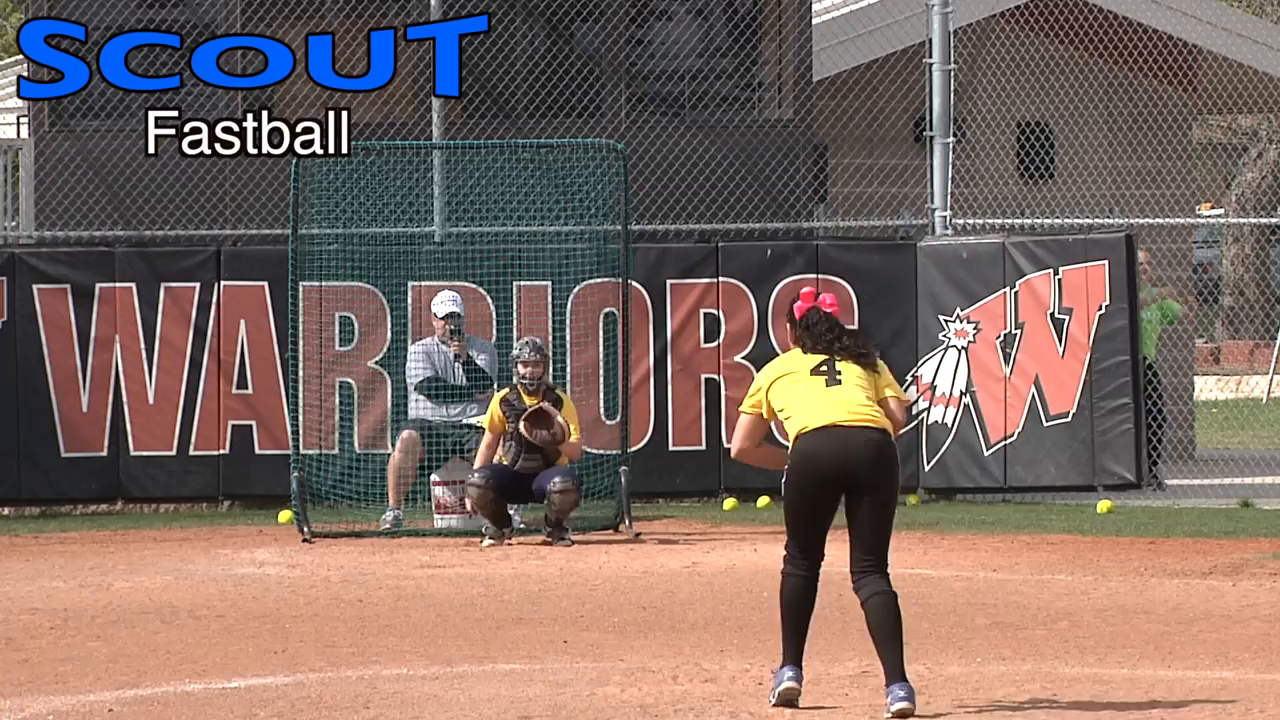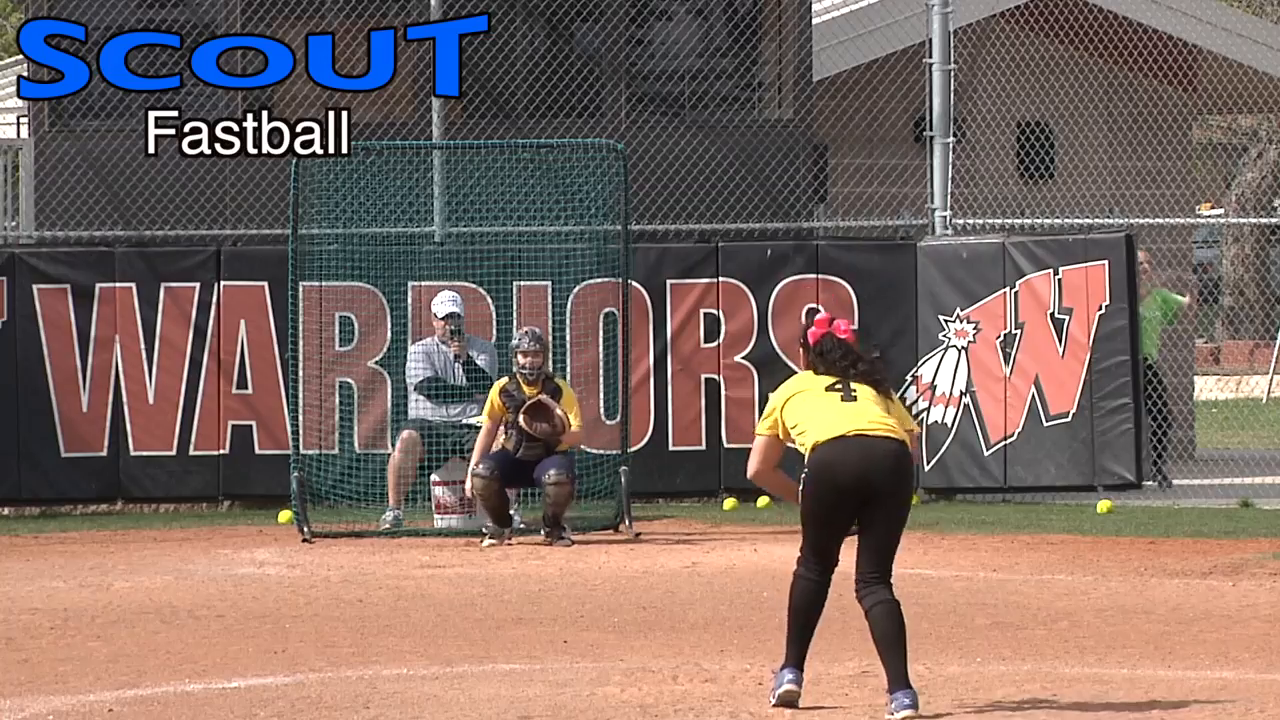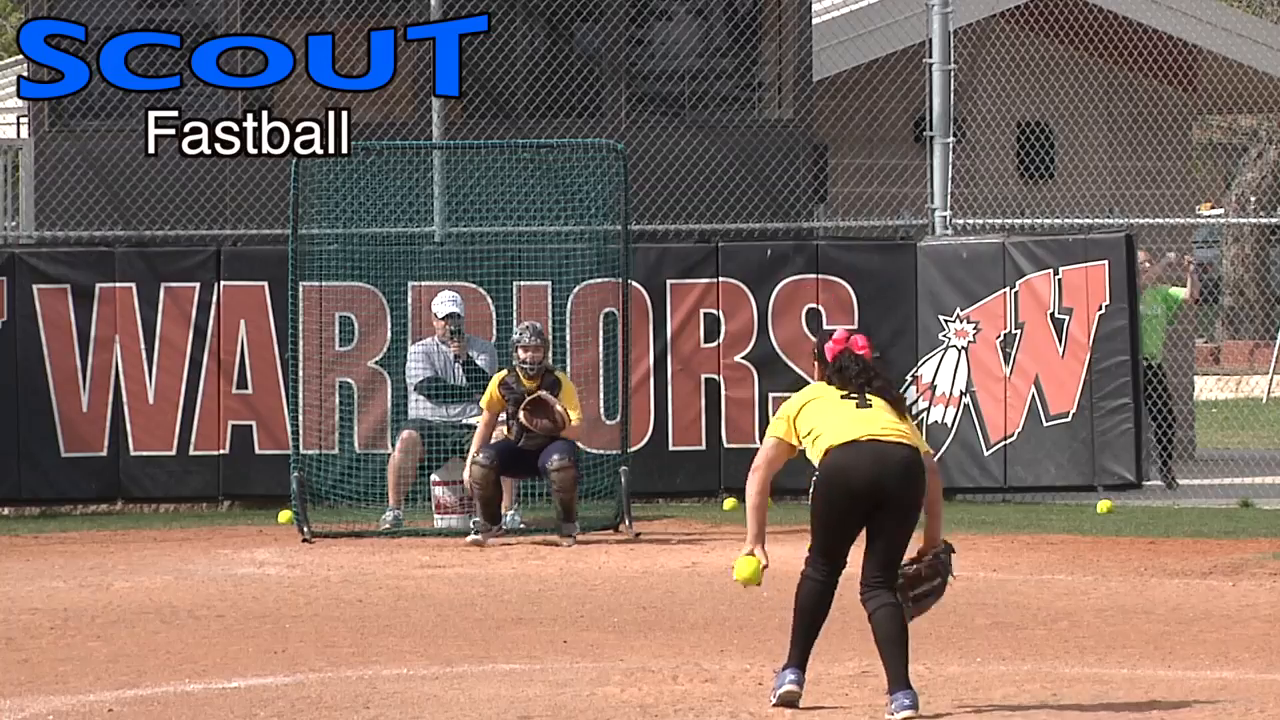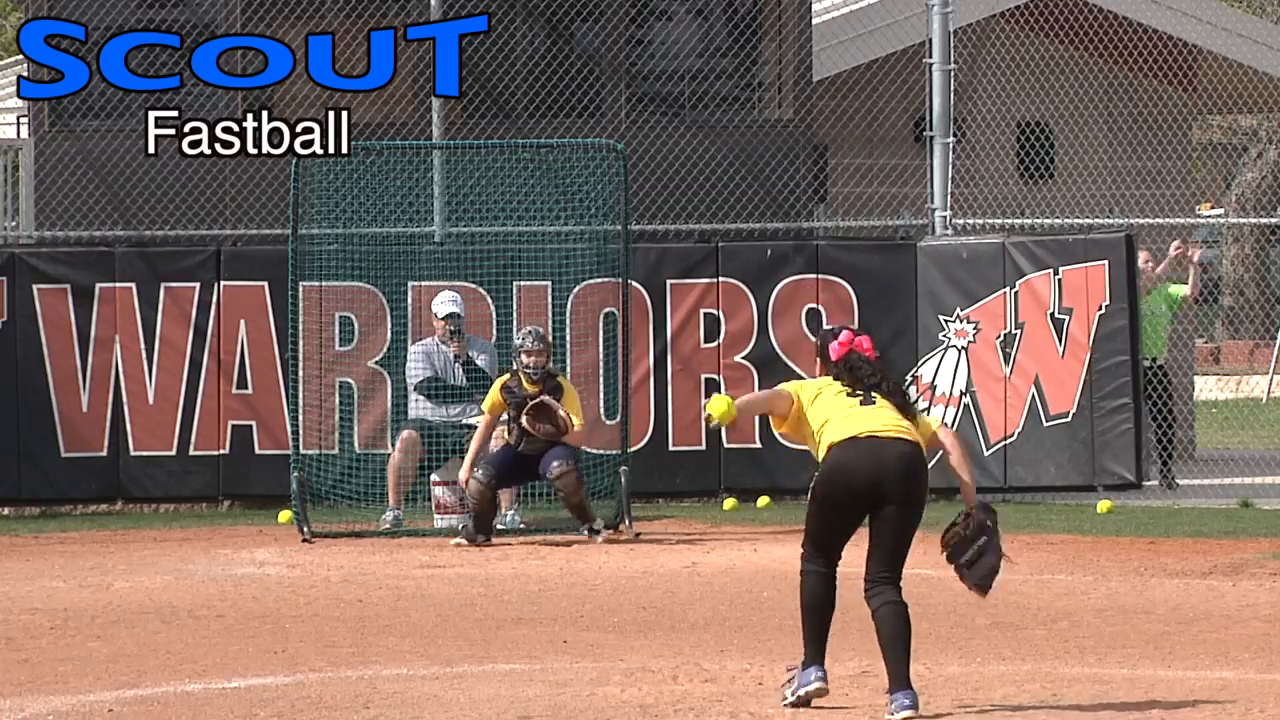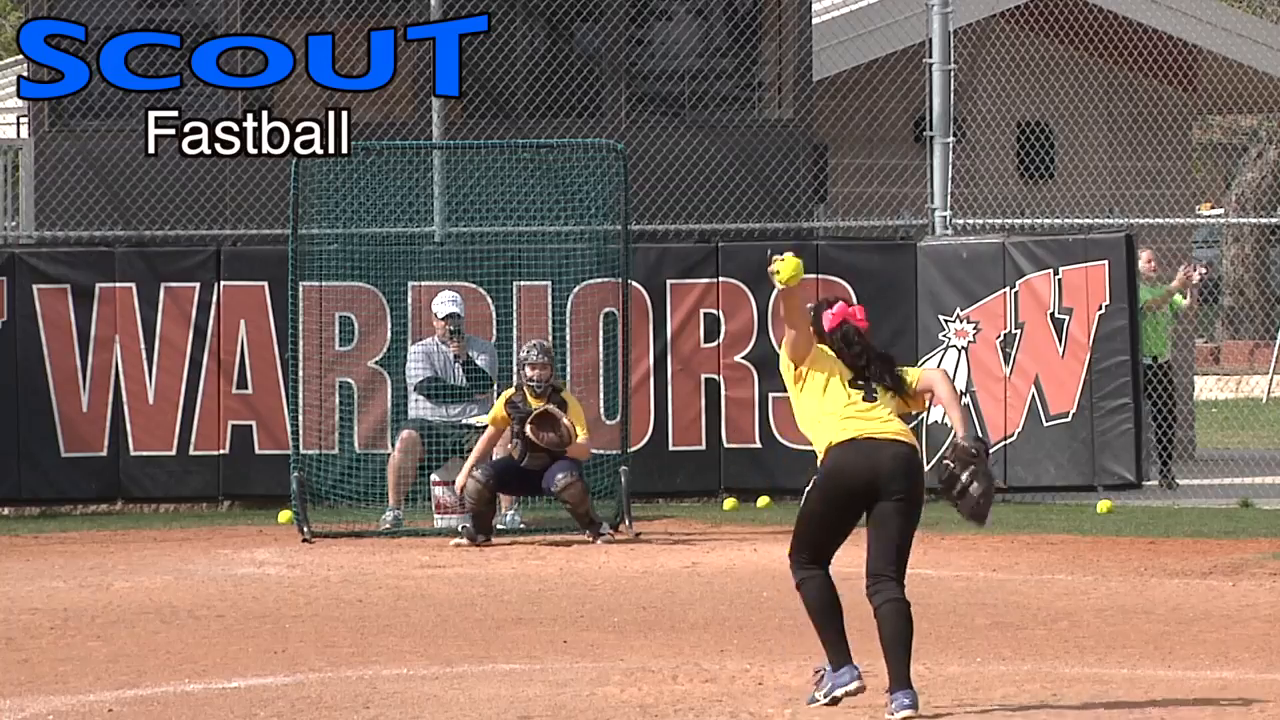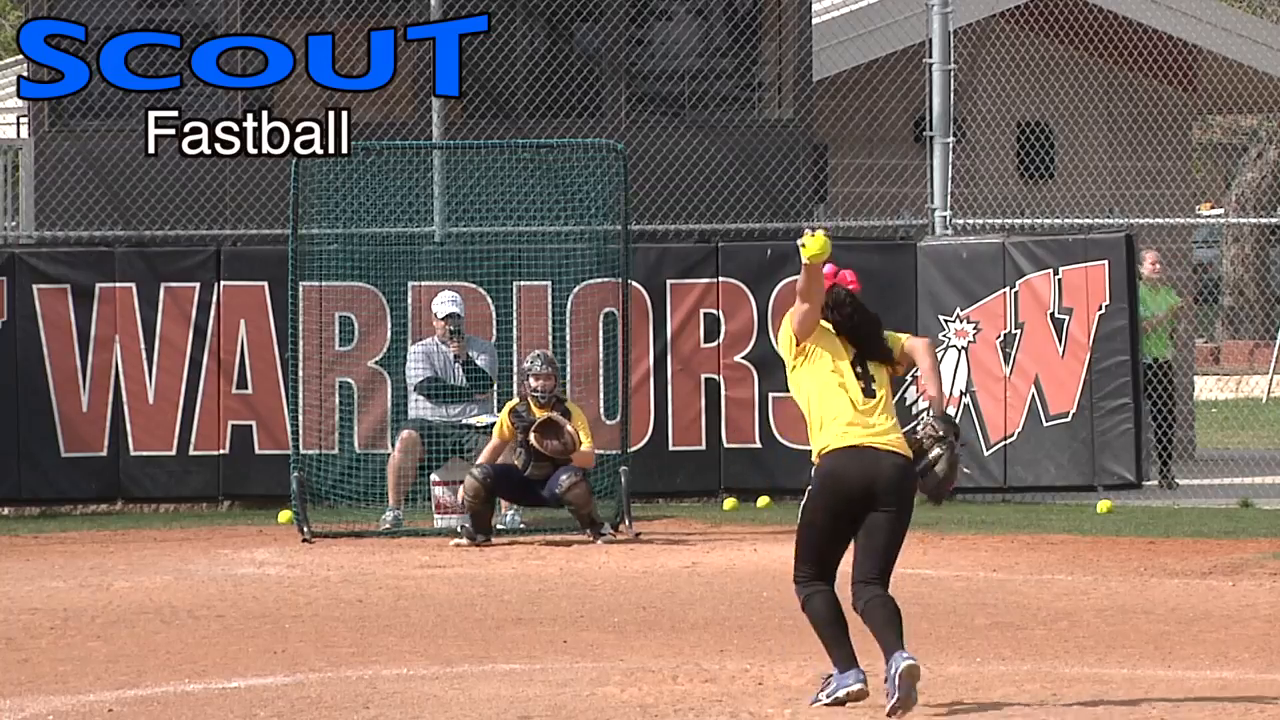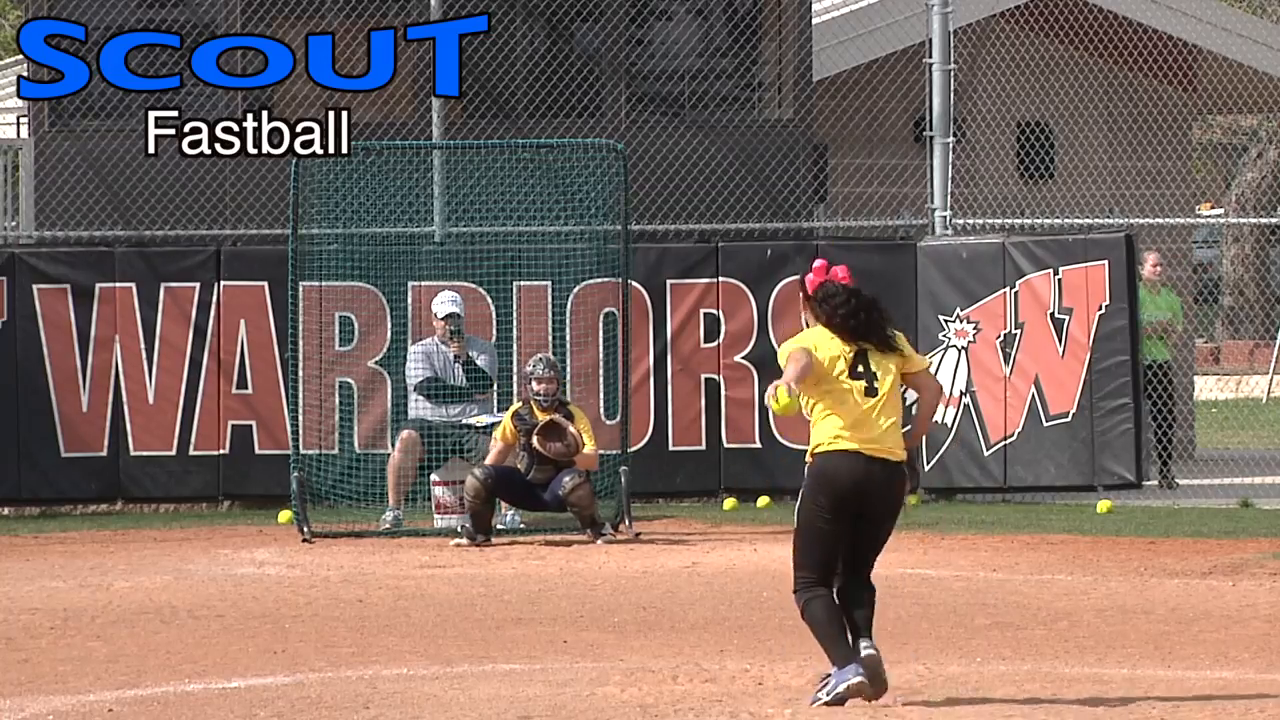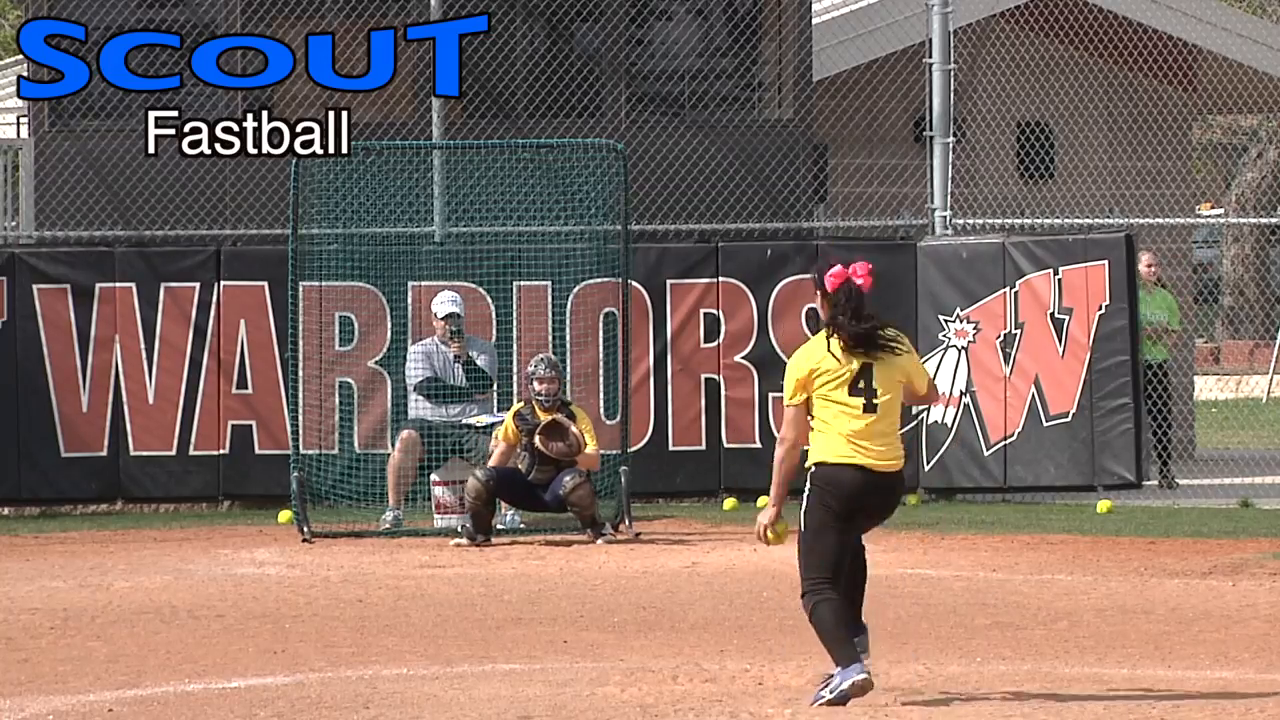
dt=0.1s
person 1, frame 1
left shoulder: (774, 371)
right shoulder: (865, 359)
left elbow: (740, 446)
right elbow: (899, 414)
left wrist: (788, 466)
left hip: (813, 451)
right hip: (873, 447)
left knee: (801, 563)
right knee: (870, 571)
left ankle: (789, 672)
person 1, frame 2
left shoulder: (788, 389)
right shoulder: (876, 383)
left elbow: (757, 469)
right elbow: (913, 443)
left wrist: (800, 495)
left hip: (831, 460)
right hip: (890, 458)
left knee: (814, 567)
right knee: (874, 581)
left ankle: (791, 673)
person 1, frame 3
left shoulder: (800, 402)
right shoulder: (888, 399)
left elbow: (759, 474)
right elbow: (932, 471)
left wrist: (754, 541)
right wrist: (932, 538)
left hip: (845, 465)
right hip: (903, 464)
left knee: (821, 571)
right knee: (880, 586)
left ankle: (793, 674)
person 1, frame 4
left shoulder: (803, 392)
right shoulder: (892, 398)
left elbow: (768, 397)
right elbow: (948, 440)
left wrist: (734, 408)
right wrist: (972, 502)
left hip: (846, 461)
right hip: (905, 460)
left knee: (818, 562)
right knee: (884, 583)
left ankle: (811, 670)
person 1, frame 5
left shoulder: (804, 361)
right shoulder: (885, 370)
left elbow: (792, 315)
right elbow: (938, 380)
left wrist: (786, 287)
right wrist: (961, 432)
left hip: (845, 464)
right hip: (902, 463)
left knee: (807, 563)
right knee: (885, 583)
left ankle: (841, 668)
person 1, frame 6
left shoulder: (802, 338)
right shoulder: (876, 343)
left elbow: (806, 295)
right elbow: (922, 346)
left wrist: (812, 263)
right wrist: (935, 402)
left hip: (841, 467)
right hip: (895, 469)
left knee: (812, 580)
right knee: (871, 588)
left ankle: (847, 673)
right ankle: (898, 658)
person 1, frame 7
left shoulder: (803, 345)
right shoulder: (887, 340)
left elbow: (799, 366)
right elbow: (931, 392)
left wrist: (784, 390)
right wrist: (909, 441)
left hip: (834, 469)
right hip: (890, 474)
left knee: (812, 584)
right knee: (856, 575)
left ankle: (845, 669)
right ankle: (864, 647)
person 1, frame 8
left shoulder: (808, 357)
right shoulder: (896, 346)
left elbow: (790, 442)
right elbow: (926, 395)
left wrist: (773, 504)
left hip: (835, 478)
right hip: (888, 481)
left knee: (820, 586)
right knee: (847, 539)
left ankle: (849, 668)
right ankle: (853, 636)
person 2, frame 1
left shoulder: (1157, 294)
left elbow: (1178, 316)
right elbow: (1138, 304)
right wrist: (1158, 295)
left hip: (1148, 363)
left knee: (1157, 418)
left ankle: (1151, 471)
person 2, frame 2
left shoulder: (1159, 293)
left elbow: (1187, 306)
right elbow: (1136, 297)
left wrist: (1192, 293)
right wrist: (1156, 285)
left hip: (1149, 363)
left knee: (1161, 417)
left ankle: (1159, 468)
person 2, frame 3
left shoulder: (1161, 291)
left elbow: (1191, 296)
right elbow: (1144, 285)
left wrist: (1190, 273)
right wrist: (1165, 265)
left hip: (1154, 364)
left knee: (1165, 419)
left ankle: (1166, 472)
person 2, frame 4
left shoulder: (1164, 290)
left elbow: (1192, 293)
right elbow: (1148, 284)
left wrist: (1194, 266)
right wrist: (1170, 260)
left hip: (1158, 365)
left knee: (1166, 421)
left ankle: (1166, 473)
person 2, frame 5
left shoulder: (1167, 290)
left elbow: (1187, 307)
right elbow: (1149, 307)
left wrist: (1193, 285)
right wrist: (1175, 286)
left hip: (1161, 363)
right hip: (1139, 364)
left knee: (1166, 419)
right knee: (1147, 420)
left ankle: (1166, 472)
person 2, frame 6
left shoulder: (1166, 293)
right shoulder: (1135, 292)
left elbow: (1177, 327)
right elbow: (1141, 327)
left wrist: (1177, 316)
right wrist: (1167, 316)
left hip: (1162, 363)
right hip: (1138, 364)
left knee: (1166, 420)
left ankle: (1165, 473)
person 2, frame 7
left shoulder: (1170, 298)
right shoulder: (1134, 294)
left elbow: (1176, 331)
left wrist: (1169, 334)
right wrist: (1152, 331)
left hip: (1161, 364)
left knee: (1164, 421)
left ankle: (1165, 472)
person 2, frame 8
left shoulder: (1165, 298)
left elbow: (1173, 332)
left wrist: (1166, 338)
right wrist: (1150, 332)
left hip: (1157, 364)
left knee: (1162, 421)
left ankle: (1165, 473)
person 3, frame 1
left shoulder: (482, 348)
right shoulder: (419, 350)
left elbow: (484, 387)
right elbow: (430, 388)
left wrist: (465, 357)
right wrist: (471, 394)
left hip: (473, 426)
right hip: (429, 424)
right knee: (406, 440)
right ankle: (393, 511)
person 3, frame 2
left shoulder: (483, 348)
right shoulder: (419, 350)
left elbow: (483, 387)
right elbow: (430, 388)
left wrist: (465, 357)
right wrist: (471, 394)
left hip: (473, 427)
right hip: (429, 425)
right knee: (406, 440)
right ankle: (393, 511)
person 3, frame 3
left shoulder: (483, 348)
right shoulder: (419, 350)
left elbow: (482, 387)
right elbow: (429, 389)
left wrist: (464, 356)
right wrist: (469, 394)
left hip: (471, 425)
right hip: (429, 424)
right knee: (406, 439)
right ankle: (393, 511)
person 3, frame 4
left shoulder: (483, 348)
right shoulder: (419, 350)
left elbow: (483, 387)
right elbow: (430, 388)
left wrist: (465, 358)
right wrist: (471, 394)
left hip: (474, 426)
right hip: (430, 425)
right knee: (407, 439)
left ankle: (511, 512)
right ankle: (394, 510)
person 3, frame 5
left shoulder: (482, 348)
right shoulder: (419, 350)
left elbow: (484, 387)
right elbow: (429, 389)
left wrist: (465, 358)
right wrist: (471, 395)
left hip: (472, 427)
right hip: (429, 425)
right knee: (406, 439)
right ankle: (393, 511)
person 3, frame 6
left shoulder: (483, 348)
right shoulder: (419, 350)
left elbow: (484, 387)
right elbow: (429, 389)
left wrist: (465, 358)
right wrist: (471, 395)
left hip: (472, 427)
right hip: (429, 425)
right knee: (406, 439)
right ankle: (393, 511)
person 3, frame 7
left shoulder: (482, 348)
right shoulder: (419, 350)
left elbow: (484, 387)
right elbow: (429, 389)
left wrist: (465, 358)
right wrist: (472, 395)
left hip: (473, 426)
right hip: (429, 424)
right knee: (406, 439)
right ankle: (393, 511)
person 3, frame 8
left shoulder: (482, 348)
right shoulder: (419, 350)
left elbow: (484, 387)
right elbow: (429, 389)
left wrist: (465, 358)
right wrist: (472, 395)
left hip: (473, 427)
right hip: (428, 425)
right knee: (406, 439)
right ankle: (393, 511)
person 4, frame 1
left shoulder: (559, 401)
right shoulder: (503, 400)
left elbow: (576, 451)
right elbow: (489, 444)
left wrist: (557, 443)
right wrist: (472, 484)
left hip: (548, 471)
right hip: (511, 472)
left knee: (566, 485)
right knee: (479, 482)
left ankle: (555, 529)
right ankle: (500, 528)
person 4, frame 2
left shoulder: (559, 389)
right shoulder: (503, 389)
left elbow: (576, 438)
right elbow: (488, 430)
right wrist: (472, 470)
left hip: (550, 458)
right hip: (513, 459)
left knee: (559, 477)
right knee: (483, 472)
left ankle: (553, 528)
right ankle: (500, 527)
person 4, frame 3
left shoulder: (559, 383)
right shoulder: (502, 381)
left elbow: (575, 431)
right elbow: (487, 422)
right wrist: (470, 459)
left hip: (550, 446)
right hip: (516, 449)
left knee: (561, 464)
right knee: (484, 461)
left ankle: (568, 524)
right ankle: (489, 524)
person 4, frame 4
left shoulder: (561, 387)
right shoulder: (504, 385)
left elbow: (578, 437)
right elbow: (487, 425)
right wrist: (468, 463)
left hip: (552, 451)
right hip: (518, 453)
left knee: (563, 470)
right knee: (481, 478)
left ankle: (590, 523)
right ankle: (478, 530)
person 4, frame 5
left shoulder: (566, 403)
right shoulder: (510, 399)
left elbow: (585, 451)
right elbow: (490, 436)
right wrist: (466, 470)
left hip: (554, 468)
right hip: (521, 469)
left knee: (568, 481)
right knee: (480, 478)
left ankle: (594, 528)
right ankle: (478, 532)
person 4, frame 6
left shoulder: (570, 412)
right shoulder: (514, 409)
left elbow: (589, 460)
right elbow: (495, 446)
right wrist: (469, 478)
left hip: (556, 477)
right hip: (524, 479)
left knee: (572, 480)
right knee: (478, 476)
left ankle: (595, 528)
right ankle: (477, 532)
person 4, frame 7
left shoulder: (573, 416)
right shoulder: (517, 413)
left elbow: (593, 463)
right elbow: (500, 451)
right wrist: (479, 484)
left hip: (559, 488)
right hip: (526, 484)
left knee: (576, 481)
right knee: (479, 477)
left ankle: (595, 528)
right ankle: (477, 532)
person 4, frame 8
left shoulder: (575, 416)
right shoulder: (519, 413)
left elbow: (595, 463)
right elbow: (503, 452)
left wrist: (574, 453)
right wrist: (480, 485)
left hip: (560, 488)
right hip: (526, 484)
left knee: (576, 481)
right knee: (480, 478)
left ankle: (595, 529)
right ankle: (478, 532)
